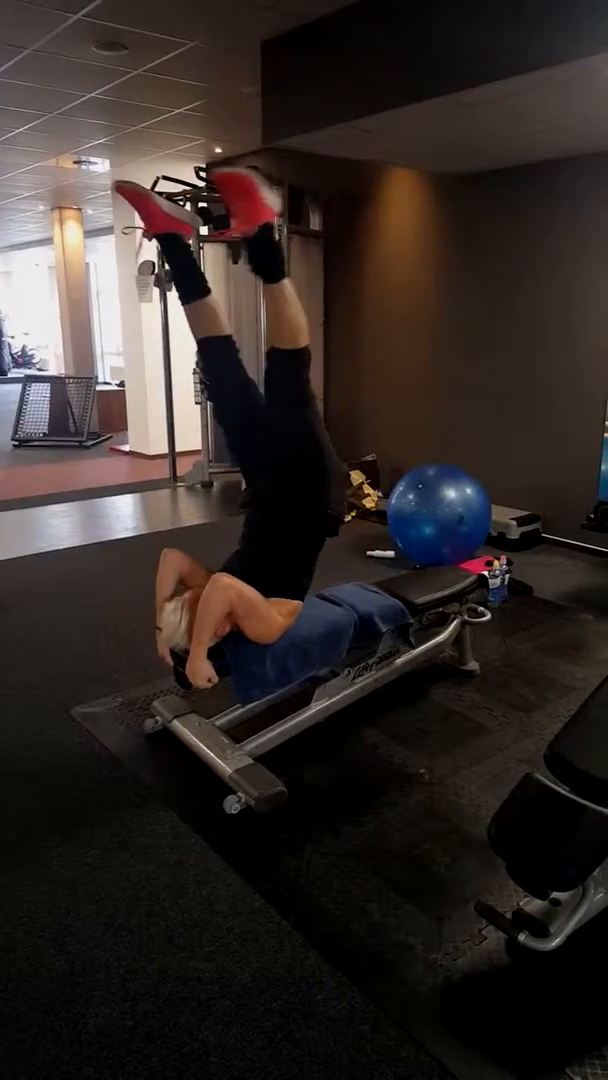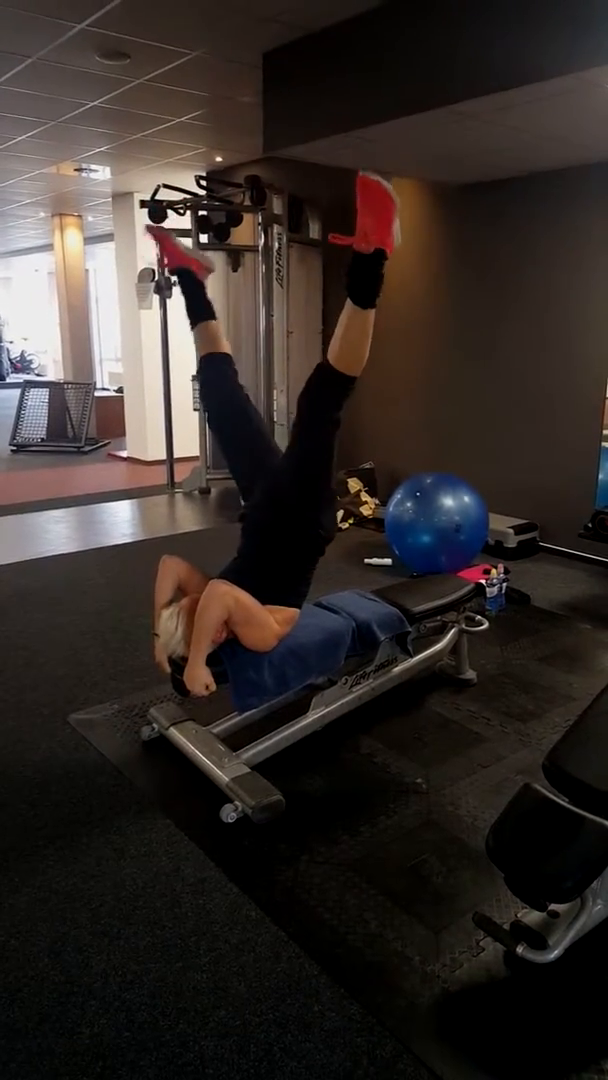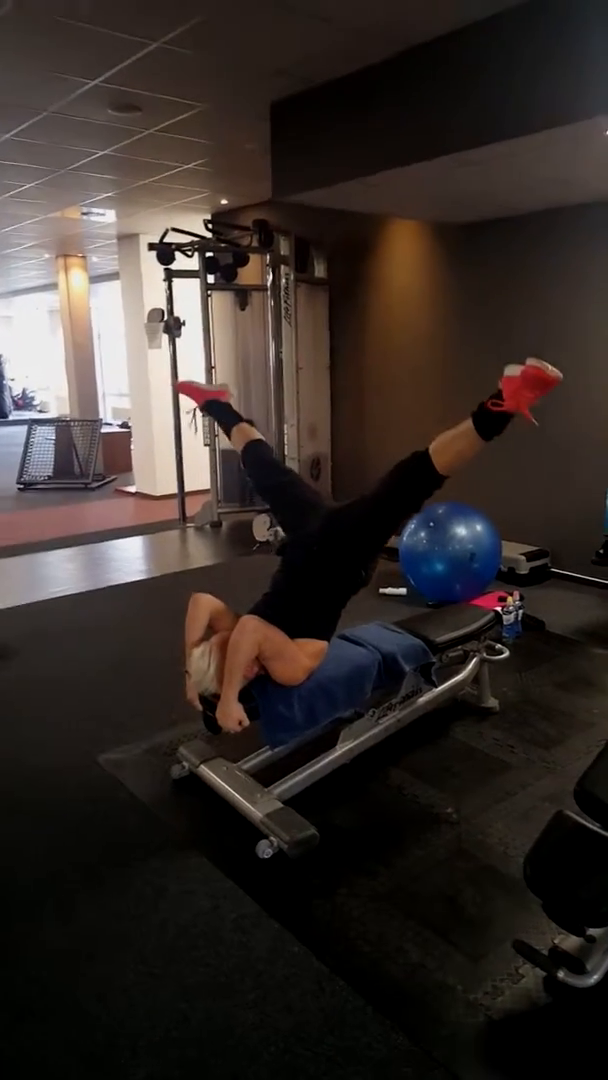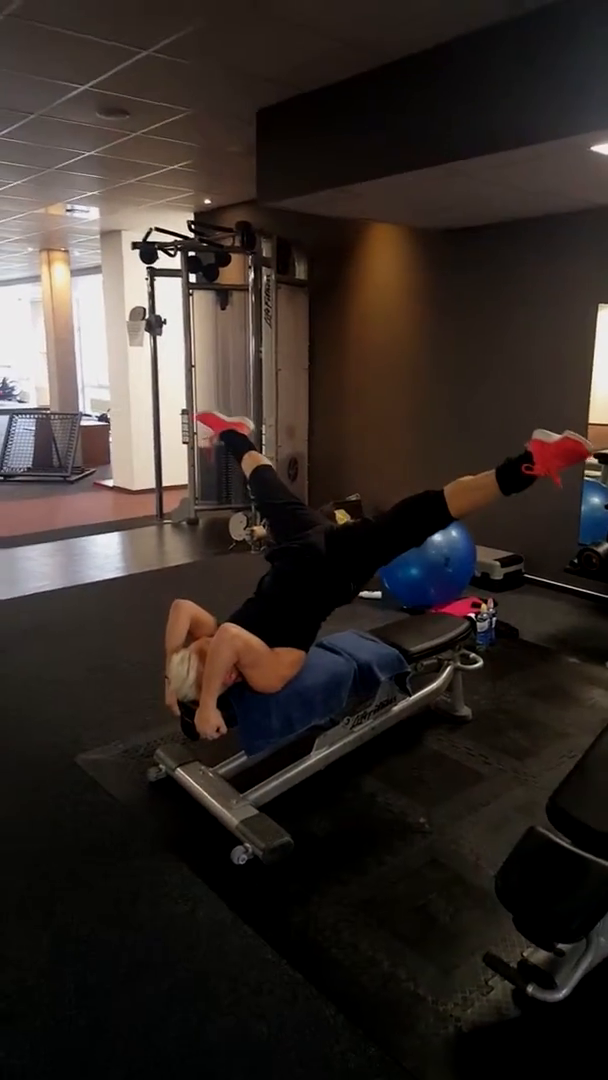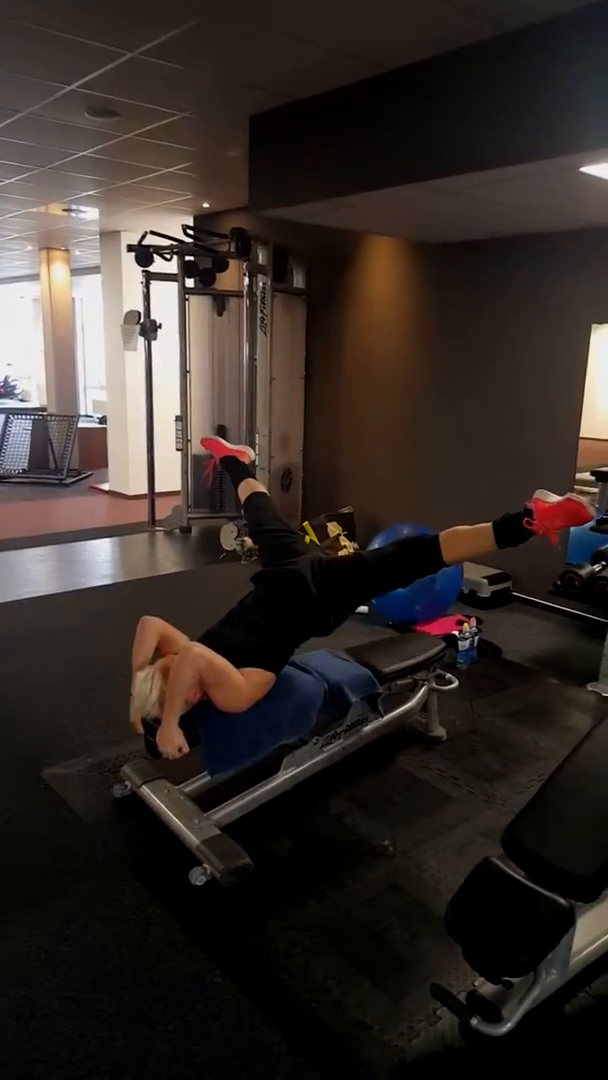
dt=1s
person 1, frame 1
left shoulder: (265, 626)
right elbow: (171, 557)
right wrist: (163, 626)
left hip: (305, 499)
right hip: (274, 492)
right knee: (225, 380)
person 1, frame 2
left shoulder: (260, 634)
right elbow: (169, 563)
right wrist: (163, 632)
left hip: (295, 522)
right hip: (269, 511)
right knee: (221, 397)
person 1, frame 3
left shoulder: (289, 669)
right shoulder: (240, 647)
left wrist: (228, 701)
left hip: (338, 555)
right hip: (309, 540)
left knee: (410, 485)
right knee: (265, 471)
left ankle: (504, 403)
right ankle: (215, 404)
person 1, frame 4
left shoulder: (266, 675)
right shoulder: (219, 653)
left wrist: (206, 707)
right wrist: (172, 678)
left hip: (330, 567)
right hip: (299, 552)
left knee: (420, 518)
right knee: (268, 491)
left ankle: (532, 464)
right ankle: (233, 434)
person 1, frame 5
left shoulder: (233, 693)
right shoulder: (191, 673)
right elbow: (149, 623)
left wrist: (168, 727)
right wrist: (138, 698)
left hip: (314, 596)
right hip: (282, 577)
left knee: (414, 557)
right knee: (261, 516)
left ankle: (533, 520)
right ankle: (235, 461)
